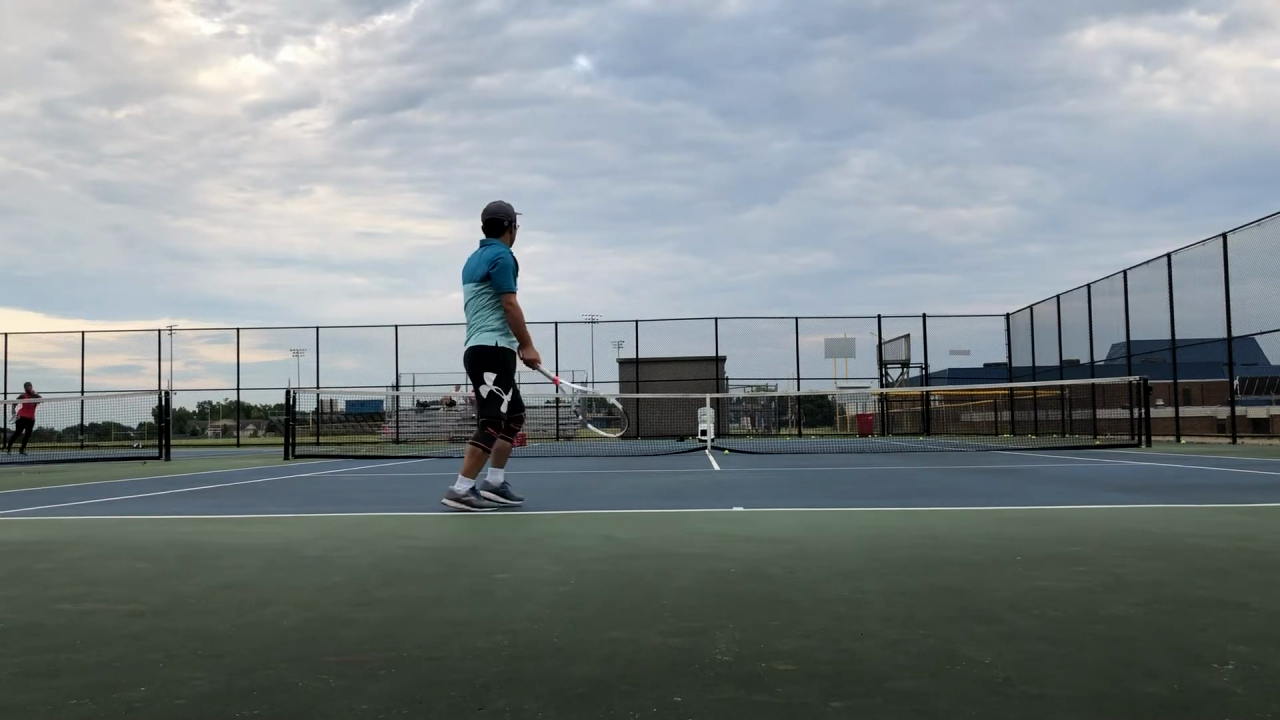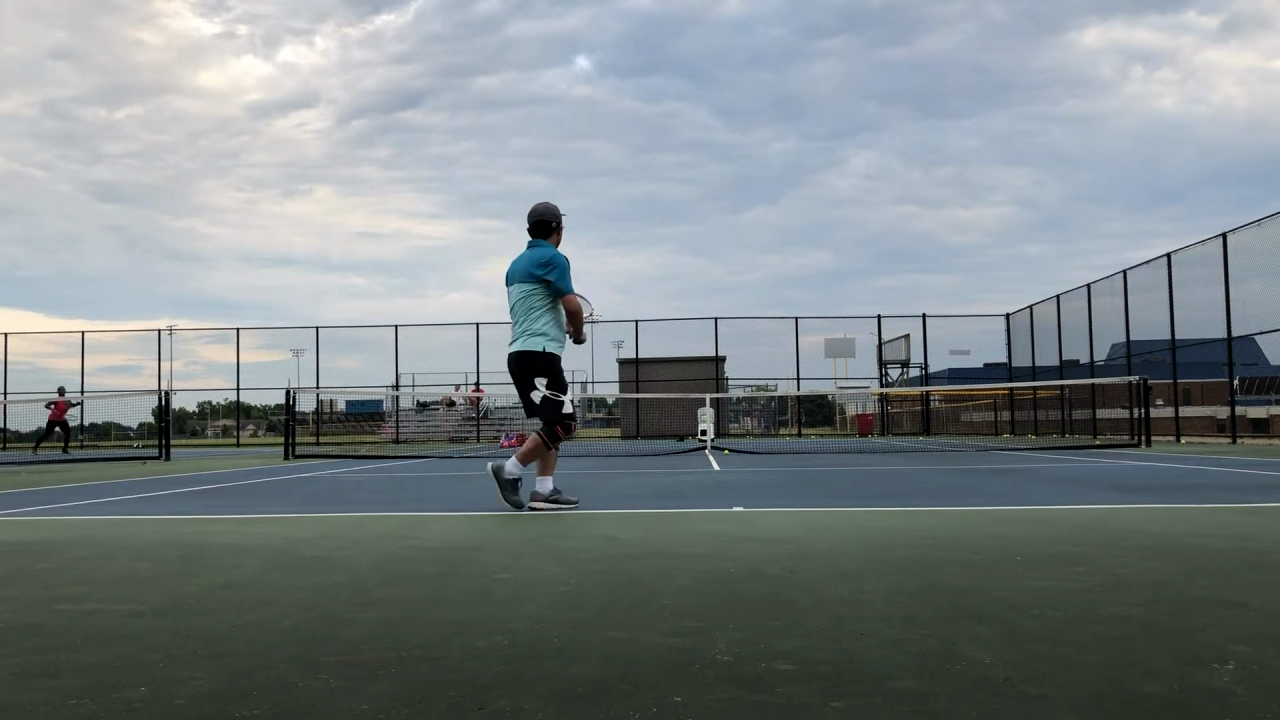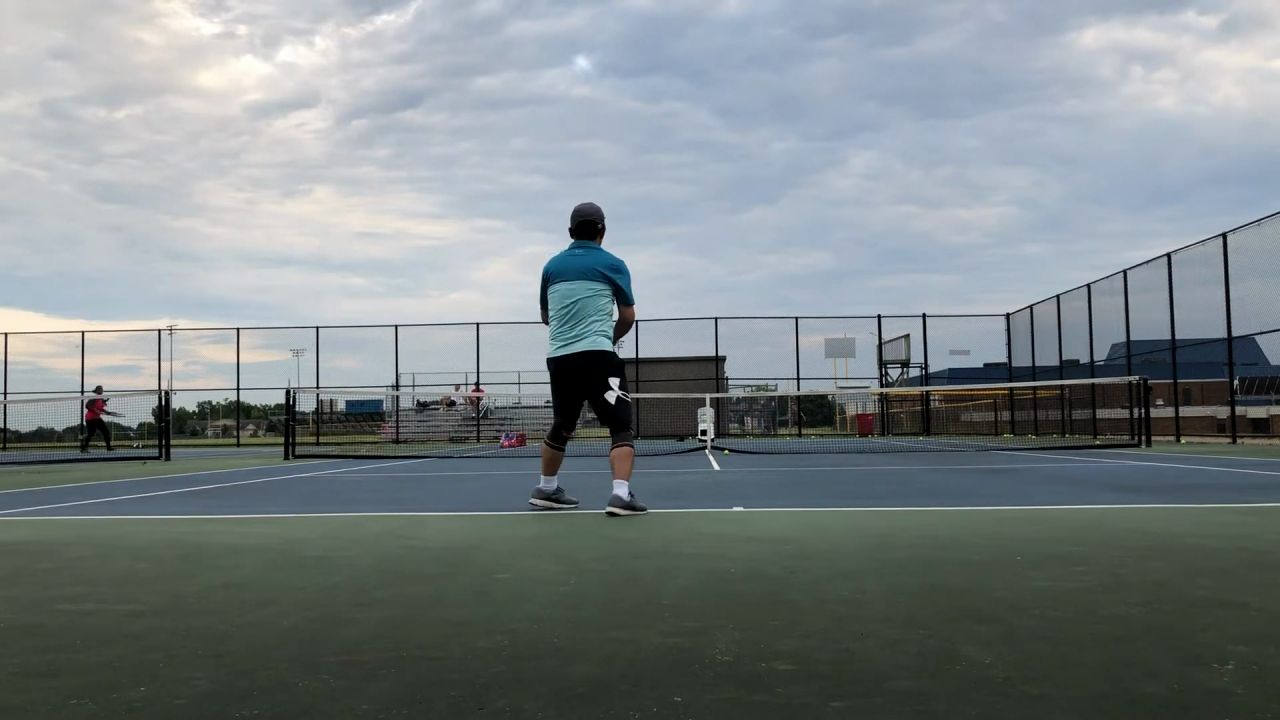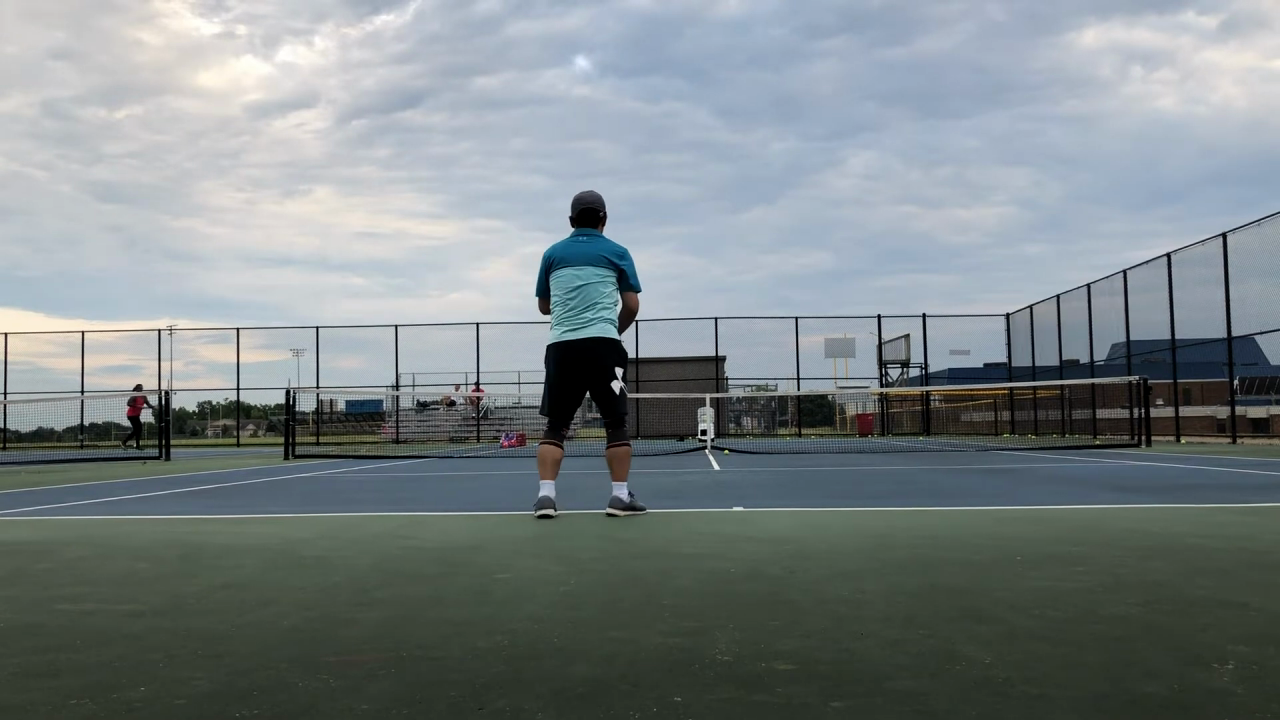
dt=0.4s
person 1, frame 1
left shoulder: (474, 259)
right shoulder: (502, 257)
right elbow: (509, 305)
left wrist: (518, 344)
right wrist: (527, 346)
left hip: (481, 350)
right hip: (493, 350)
left knee: (514, 416)
right knee: (491, 421)
left ankle: (493, 481)
right ankle: (462, 489)
person 1, frame 2
left shoulder: (517, 263)
right shoulder: (553, 259)
right elbow: (571, 305)
left wrist: (561, 326)
right wrist: (578, 331)
left hip: (520, 353)
right hip: (538, 354)
left knee: (551, 423)
right knee: (561, 423)
left ankle: (545, 491)
right ankle: (508, 470)
person 1, frame 3
left shoulder: (552, 266)
right shoulder: (613, 264)
left elbow: (545, 316)
right elbow: (628, 316)
left hip: (559, 358)
right hip: (598, 356)
left knee: (562, 426)
right knee: (621, 427)
left ankle: (546, 489)
right ankle: (621, 495)
person 1, frame 4
left shoulder: (552, 254)
right shoulder: (617, 253)
left elbow: (543, 306)
right elbow: (632, 305)
left hip: (562, 346)
right hip: (602, 345)
left knee: (556, 425)
right knee: (615, 421)
left ankle: (546, 495)
right ankle: (620, 496)
